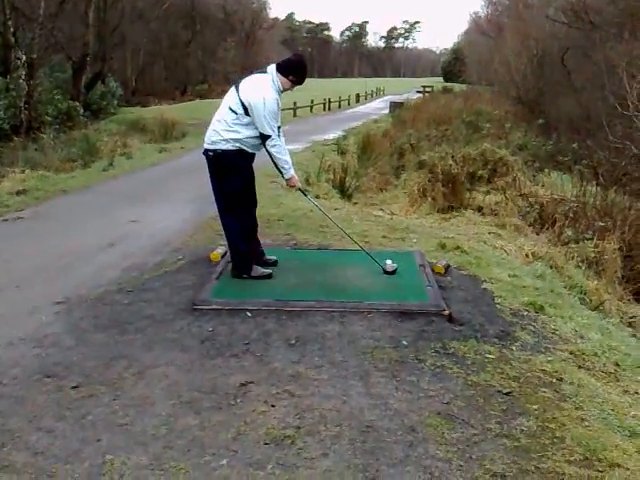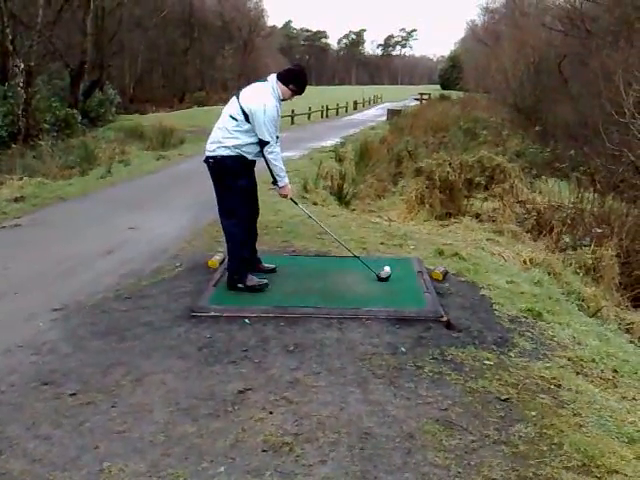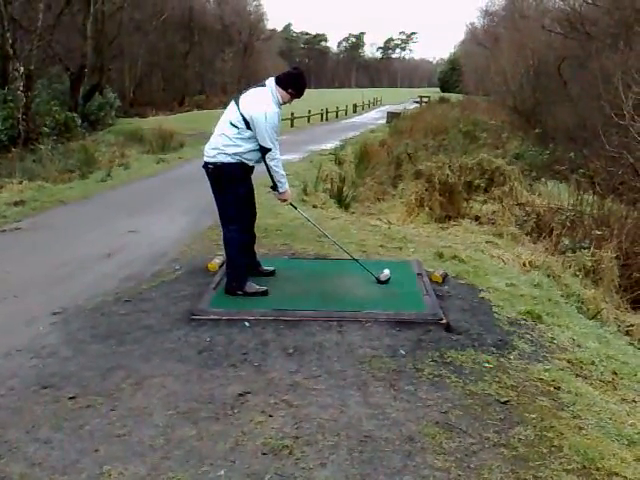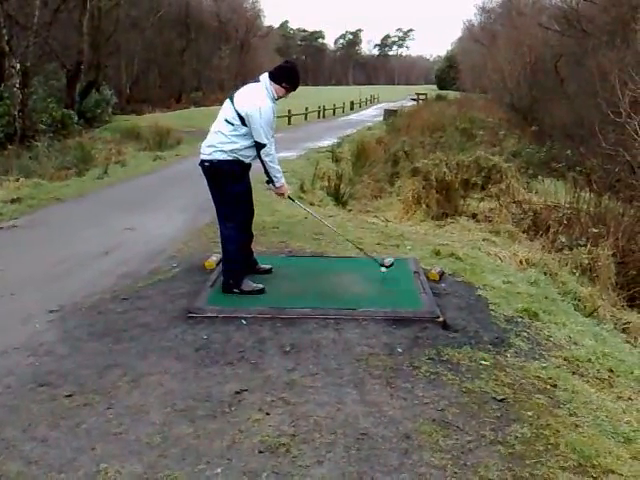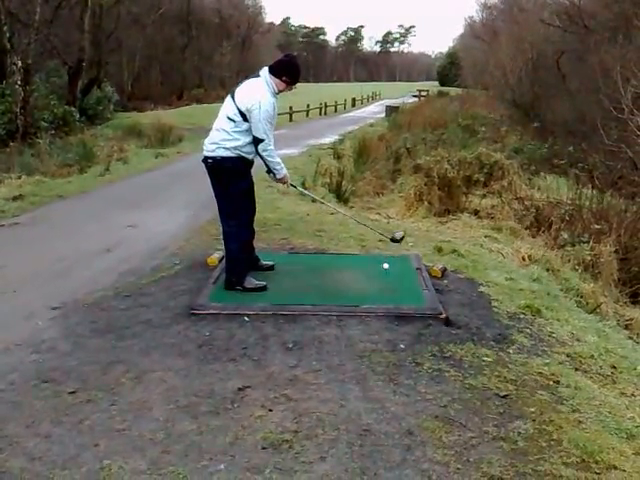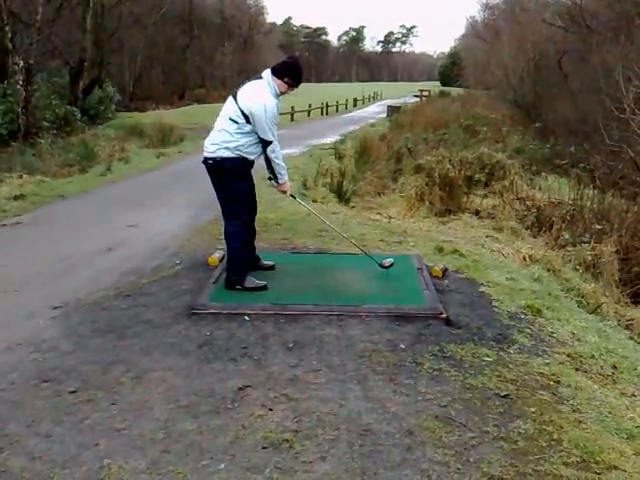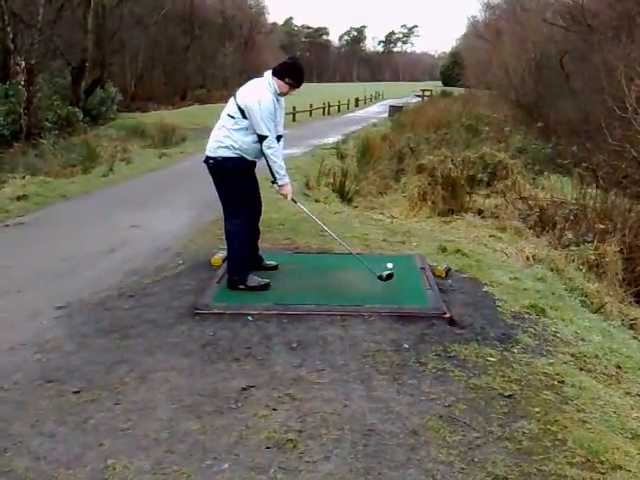
dt=0.4s
person 1, frame 1
left shoulder: (264, 82)
right shoulder: (265, 94)
left elbow: (275, 133)
right elbow: (270, 139)
left wrist: (288, 167)
right wrist: (288, 173)
left hip: (235, 150)
right hip: (226, 152)
left knee: (247, 206)
right knee: (235, 209)
left ankle: (253, 253)
right ankle: (243, 265)
person 1, frame 2
left shoulder: (263, 90)
right shoulder: (266, 101)
left elbow: (271, 141)
right elbow: (269, 146)
left wrist: (279, 178)
right wrist: (282, 181)
left hip: (236, 157)
right hip: (227, 159)
left knee: (248, 212)
right knee: (236, 216)
left ankle: (250, 260)
right ankle: (238, 275)
person 1, frame 3
left shoulder: (260, 93)
right shoulder: (267, 108)
left elbow: (268, 147)
right elbow: (270, 152)
left wrist: (279, 183)
right wrist: (282, 187)
left hip: (229, 161)
right hip: (226, 164)
left knee: (246, 217)
right knee: (236, 222)
left ankle: (249, 263)
right ankle: (237, 281)
person 1, frame 4
left shoulder: (256, 89)
right shoulder: (261, 104)
left elbow: (263, 143)
right elbow: (265, 148)
left wrist: (273, 177)
right wrist: (279, 181)
left hip: (227, 160)
right hip: (223, 162)
left knee: (244, 215)
right knee: (234, 220)
left ankle: (246, 262)
right ankle: (233, 279)
person 1, frame 5
left shoulder: (257, 85)
right shoulder: (262, 98)
left elbow: (261, 138)
right elbow: (263, 143)
left wrist: (275, 168)
right wrist: (280, 171)
left hip: (229, 156)
right hip: (226, 159)
left knee: (246, 212)
right knee: (236, 217)
left ankle: (248, 259)
right ankle: (236, 277)
person 1, frame 6
left shoulder: (260, 86)
right shoulder: (265, 101)
left elbow: (268, 140)
right elbow: (270, 144)
left wrist: (275, 173)
right wrist: (282, 178)
left hip: (230, 156)
right hip: (225, 159)
left knee: (247, 211)
right knee: (238, 216)
left ankle: (248, 258)
right ankle: (236, 276)
person 1, frame 7
left shoulder: (272, 95)
right shoulder: (261, 97)
left elbow: (277, 138)
right elbow: (268, 142)
left wrist: (280, 176)
right wrist: (282, 179)
left hip: (240, 158)
right hip: (226, 158)
left knee: (252, 210)
right knee: (238, 216)
left ankle: (251, 258)
right ankle: (238, 275)
